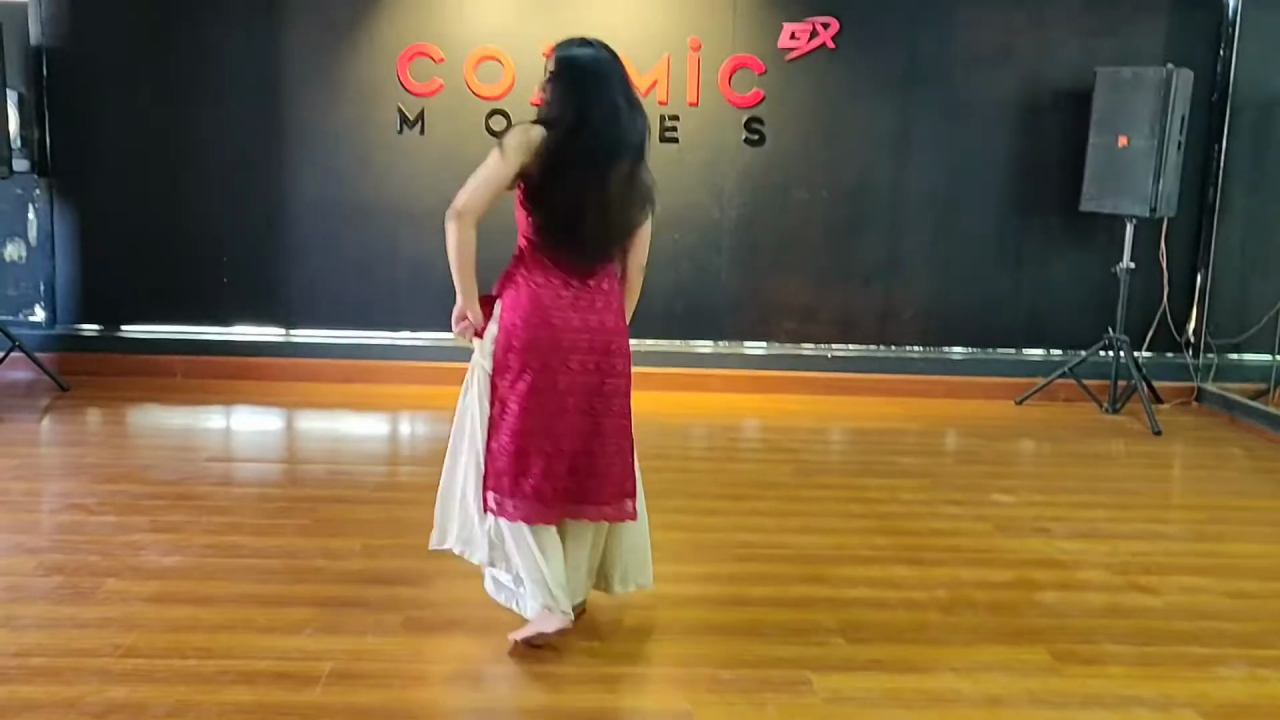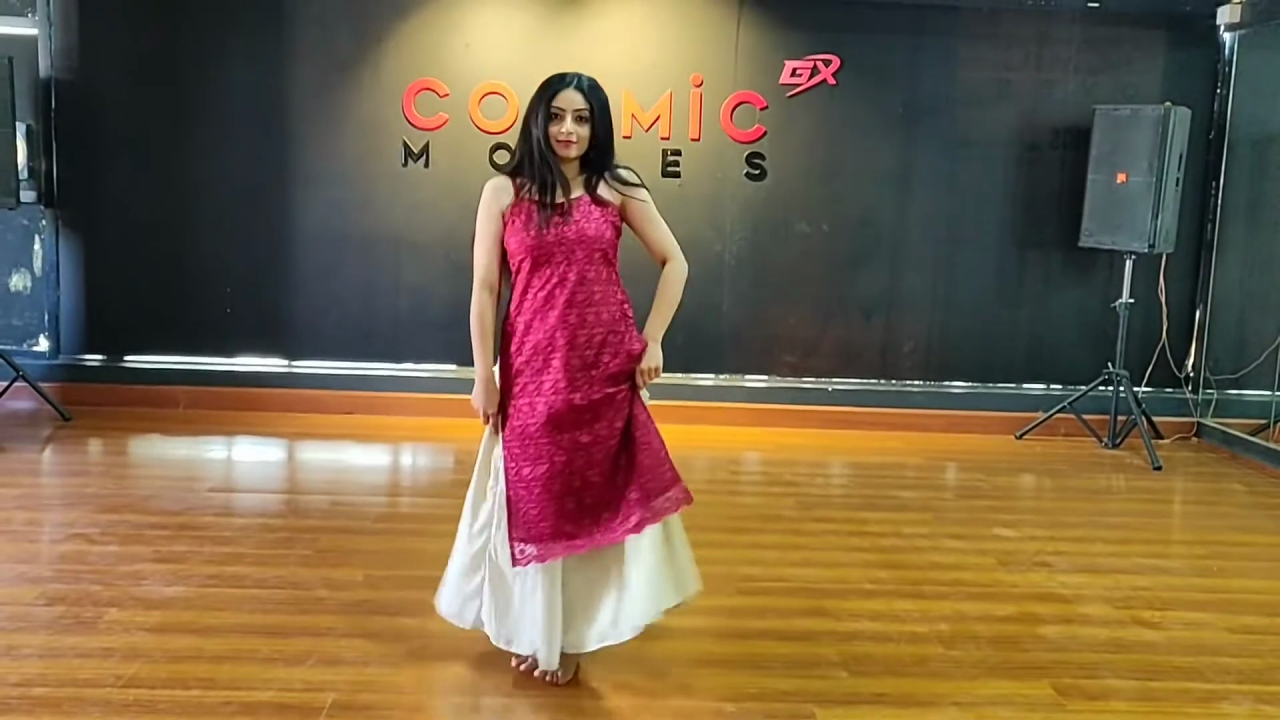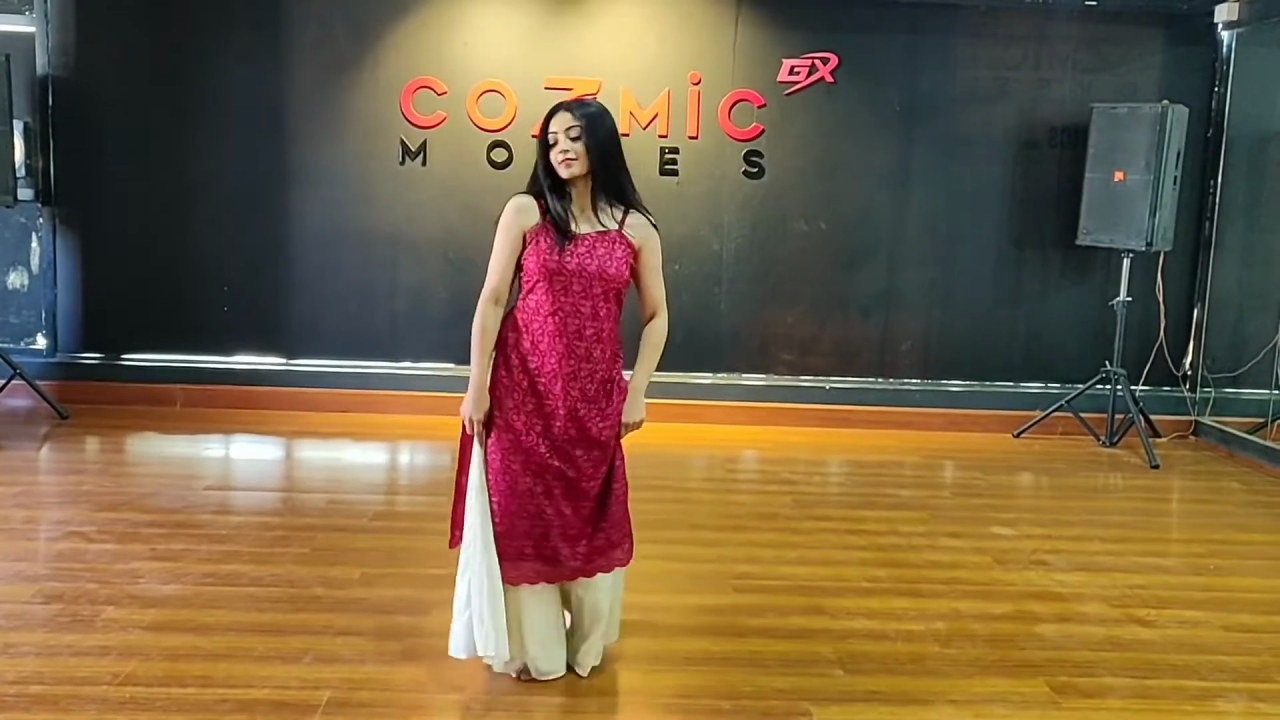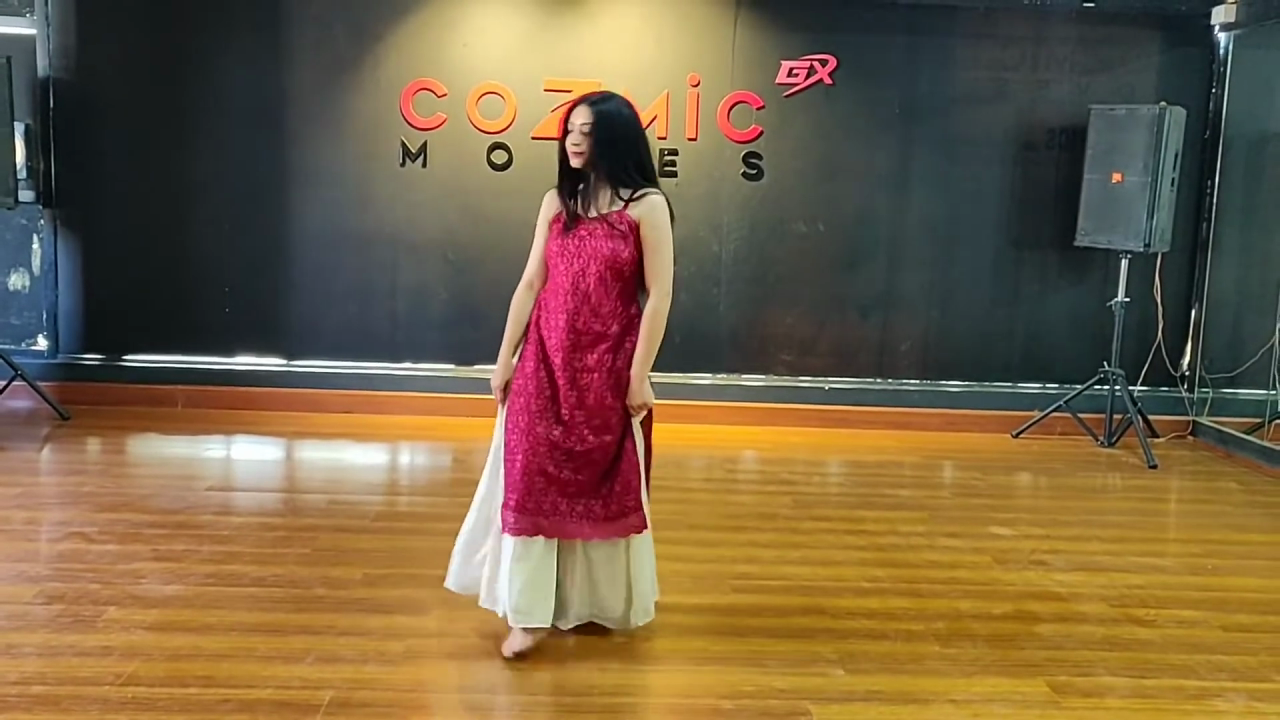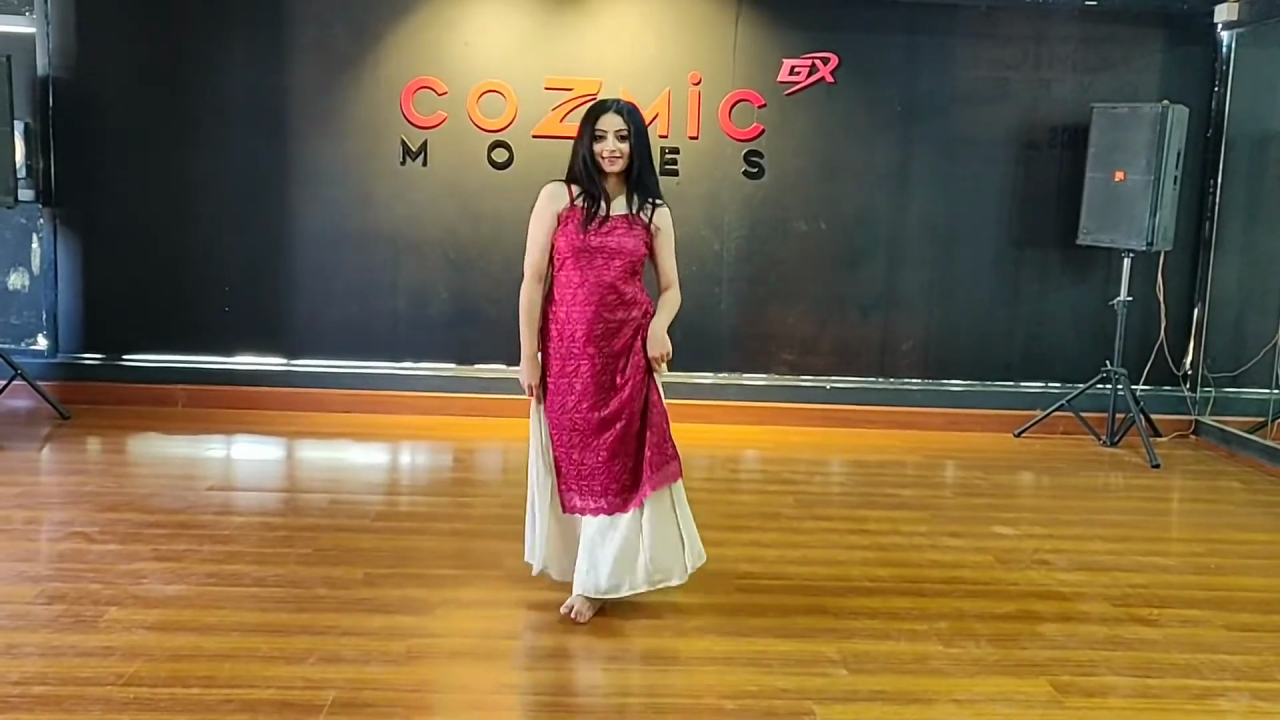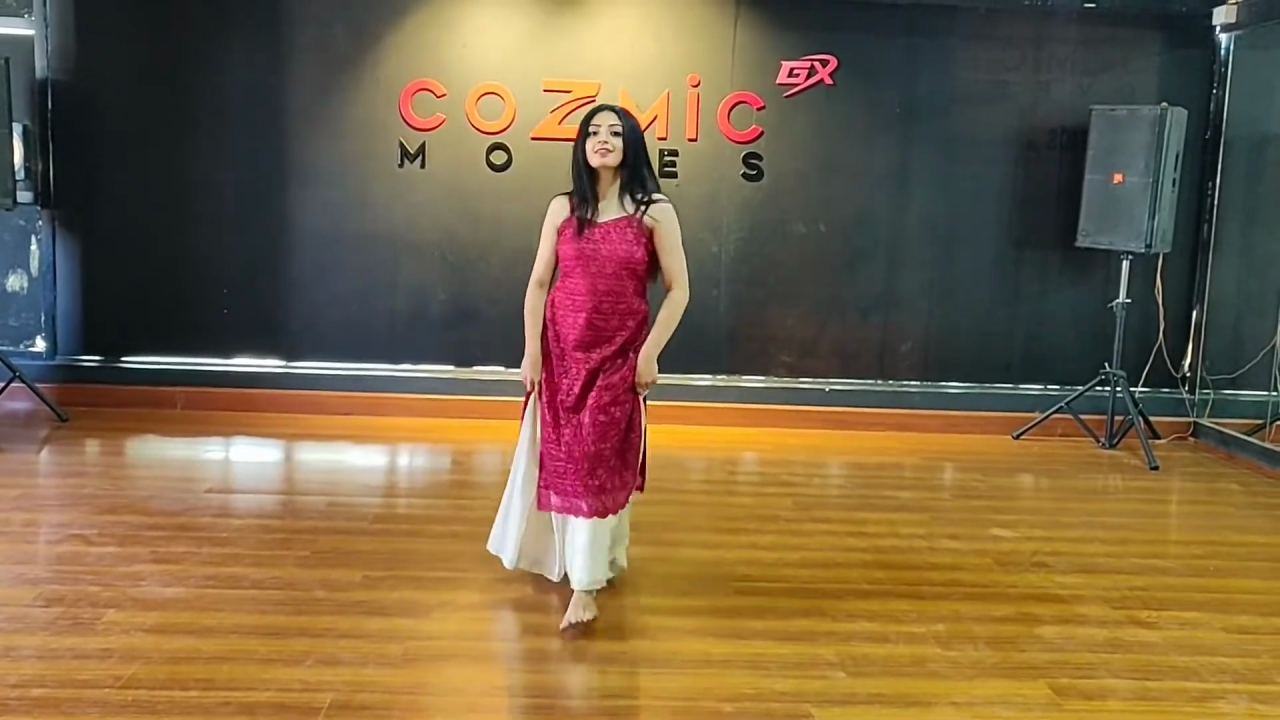
dt=0.7s
person 1, frame 1
left shoulder: (531, 140)
right shoulder: (628, 158)
left elbow: (463, 212)
right elbow: (636, 261)
left wrist: (468, 297)
left hip: (532, 317)
right hip: (601, 325)
left knee: (521, 458)
right knee: (590, 461)
left ankle: (549, 600)
right ankle: (571, 589)
person 1, frame 2
left shoulder: (617, 187)
right shoulder: (503, 192)
left elbow: (674, 262)
right elbow: (485, 290)
left wrist: (653, 340)
right wrist: (485, 374)
left hip: (607, 369)
right hip: (533, 370)
left knee: (599, 495)
right knee: (533, 501)
left ankle: (568, 636)
right ankle: (535, 633)
person 1, frame 3
left shoulder: (637, 227)
right shoulder: (526, 211)
left elbow: (656, 316)
right elbow: (492, 300)
left wrist: (636, 392)
right wrist: (478, 386)
left hip: (594, 395)
right hip: (522, 387)
left knee: (591, 519)
right knee: (522, 518)
left ankle: (585, 638)
right ankle: (534, 643)
person 1, frame 4
left shoulder: (647, 206)
right shoulder: (557, 201)
left elbow: (659, 297)
right elbow: (531, 283)
left wrist: (639, 376)
right wrist: (506, 357)
left hip: (608, 365)
right hip: (546, 362)
left knee: (604, 487)
right knee: (533, 482)
left ankle: (601, 602)
right ankle: (529, 613)
person 1, frame 5
left shoulder: (654, 212)
right shoulder: (557, 197)
left elbow: (670, 288)
right elbow: (532, 279)
left wrist: (659, 328)
right wrist: (528, 354)
left hip: (627, 353)
right hip: (567, 351)
left knee: (619, 463)
right knee: (570, 458)
left ankle: (595, 580)
right ankle: (576, 563)
person 1, frame 6
left shoulder: (655, 211)
right shoulder: (563, 209)
left elbow: (678, 289)
right elbow: (539, 283)
left wrist: (650, 353)
right wrist: (532, 351)
left hip: (618, 357)
right hip: (562, 353)
left knee: (600, 464)
right knee: (562, 459)
left ankle: (586, 584)
right ankle: (579, 562)
